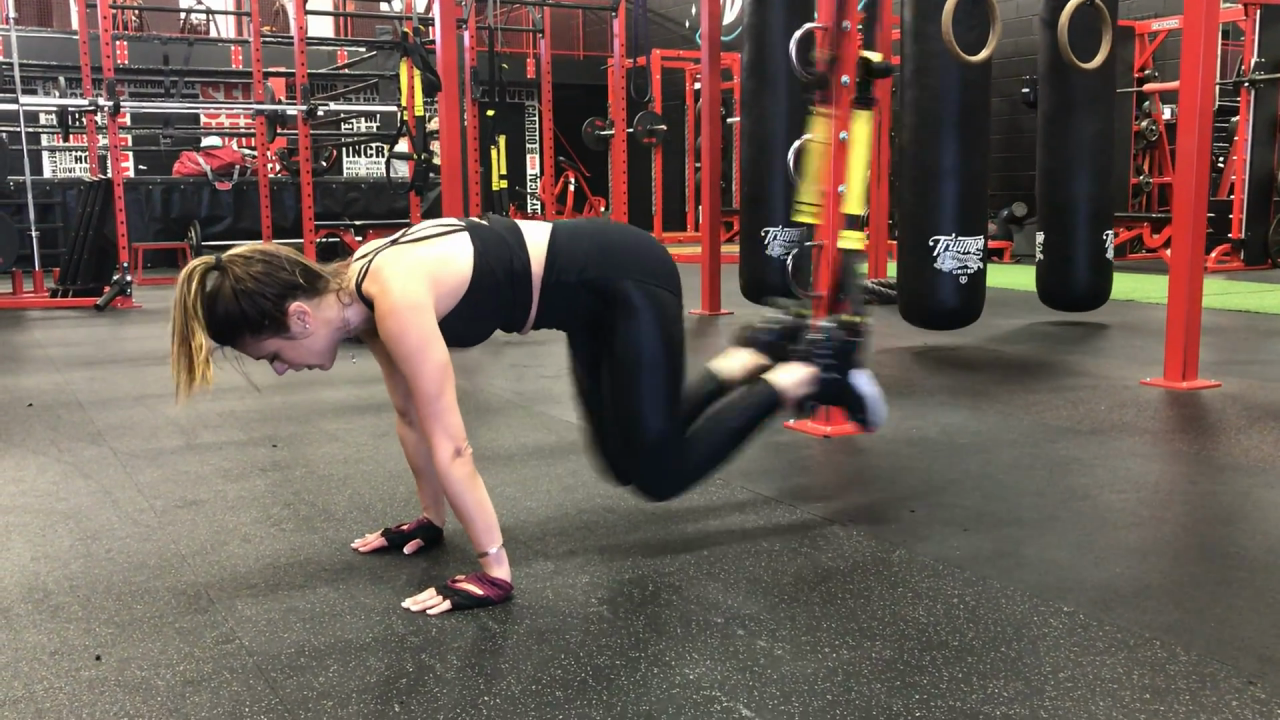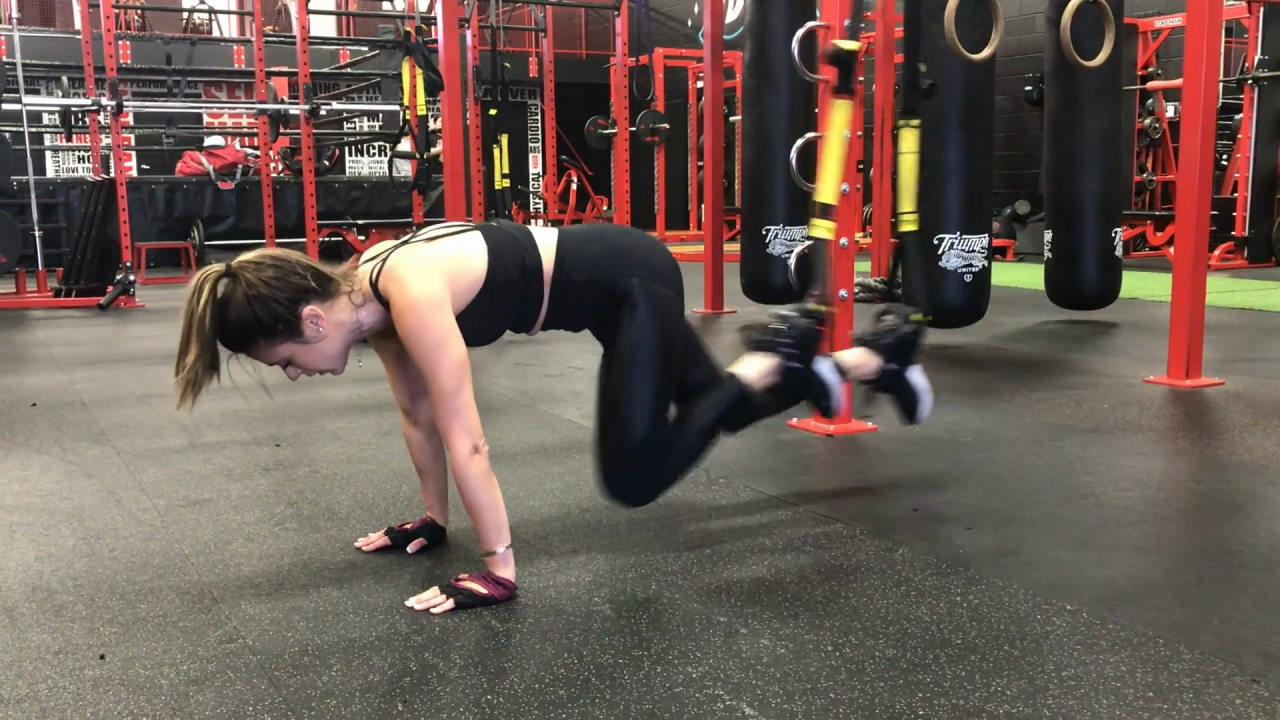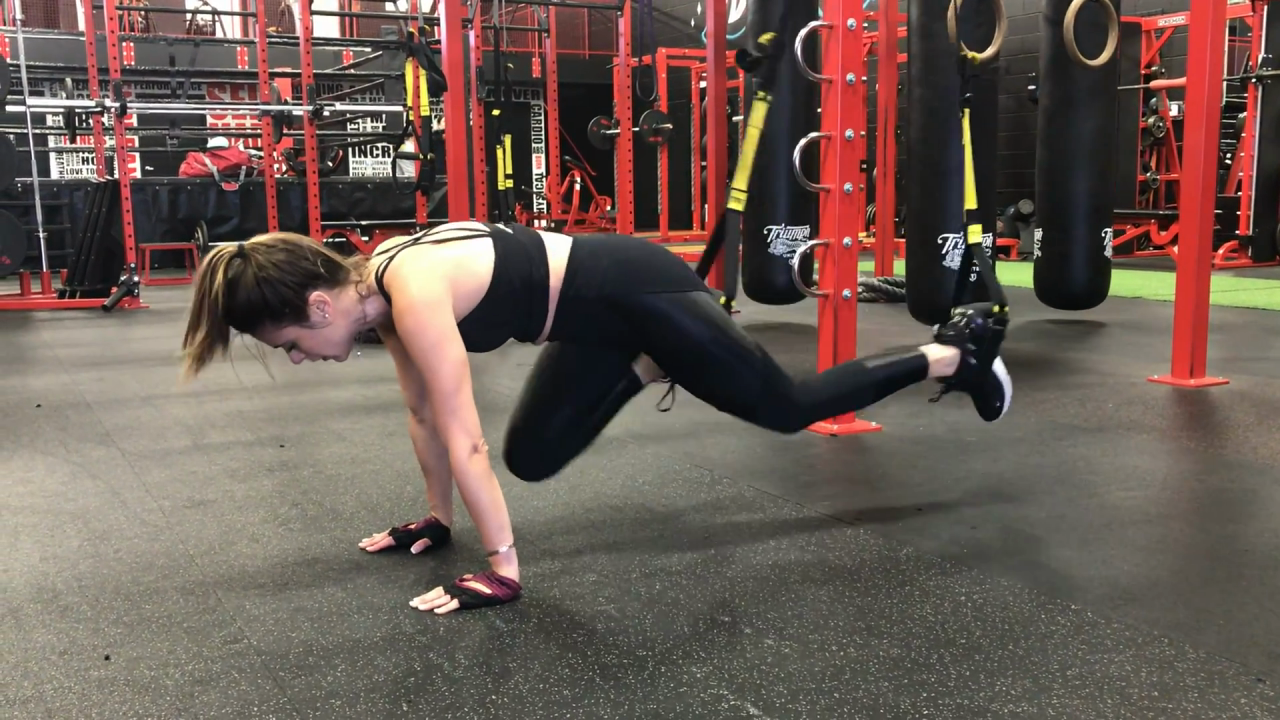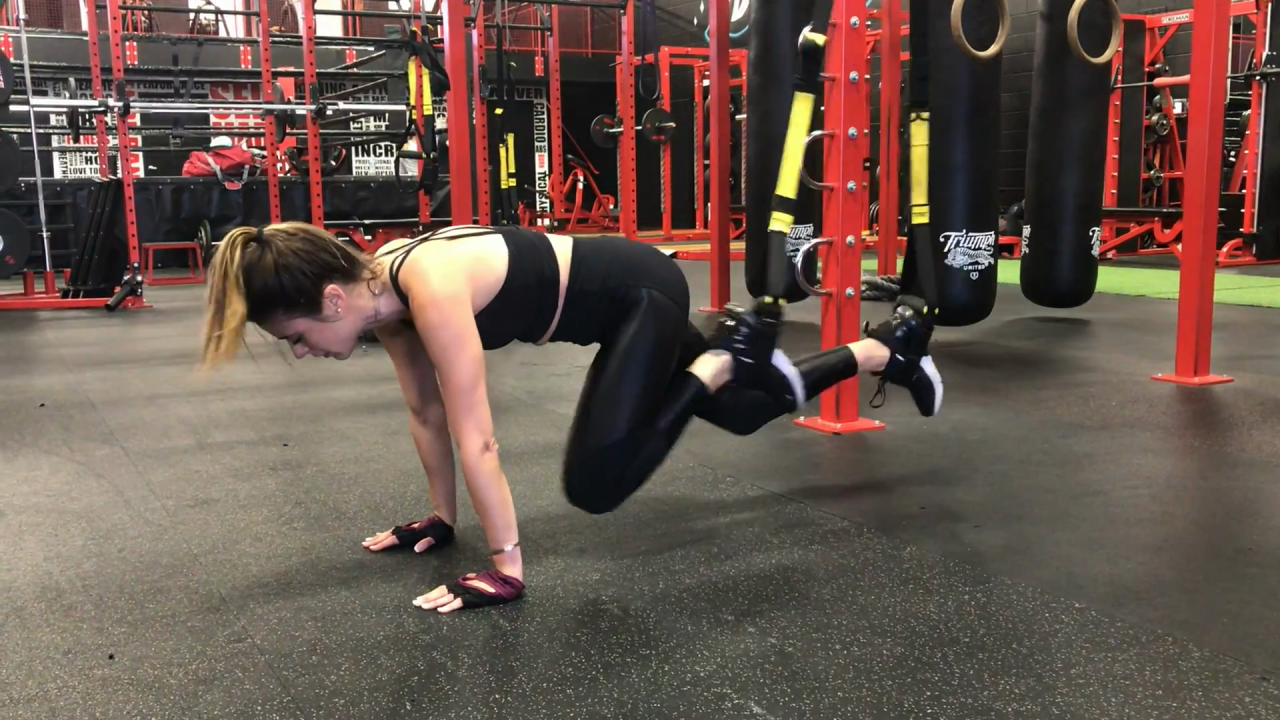
dt=0.5s
person 1, frame 1
left shoulder: (393, 297)
right shoulder: (352, 291)
left elbow: (446, 440)
right elbow: (409, 414)
left wrist: (494, 569)
right wrist: (430, 518)
left hip: (623, 278)
right hip: (586, 277)
left knee: (659, 472)
right knee: (652, 442)
left ankle: (807, 375)
right ankle: (752, 356)
person 1, frame 2
left shoulder: (410, 295)
right shoulder: (364, 292)
left elbow: (466, 439)
right elbow: (416, 413)
left wrist: (500, 568)
right wrist: (434, 518)
left hip: (628, 278)
right hip: (597, 281)
left knee: (633, 477)
right knee: (712, 394)
left ankle: (764, 361)
right ankle: (881, 357)
person 1, frame 3
left shoulder: (412, 296)
right shoulder: (378, 281)
left elbow: (463, 439)
right elbow: (424, 414)
left wrist: (504, 569)
right wrist: (438, 518)
left hip: (637, 291)
right hip: (602, 301)
left knee: (784, 404)
right knee: (534, 457)
left ankle: (955, 354)
right ankle: (647, 366)
person 1, frame 4
left shoulder: (428, 290)
right shoulder: (382, 284)
left elbow: (475, 437)
right elbow: (426, 411)
left wrist: (507, 568)
right wrist: (441, 517)
left hip: (637, 290)
right hip: (608, 299)
left knee: (594, 480)
right knee: (737, 415)
left ankle: (728, 359)
right ankle: (886, 346)
